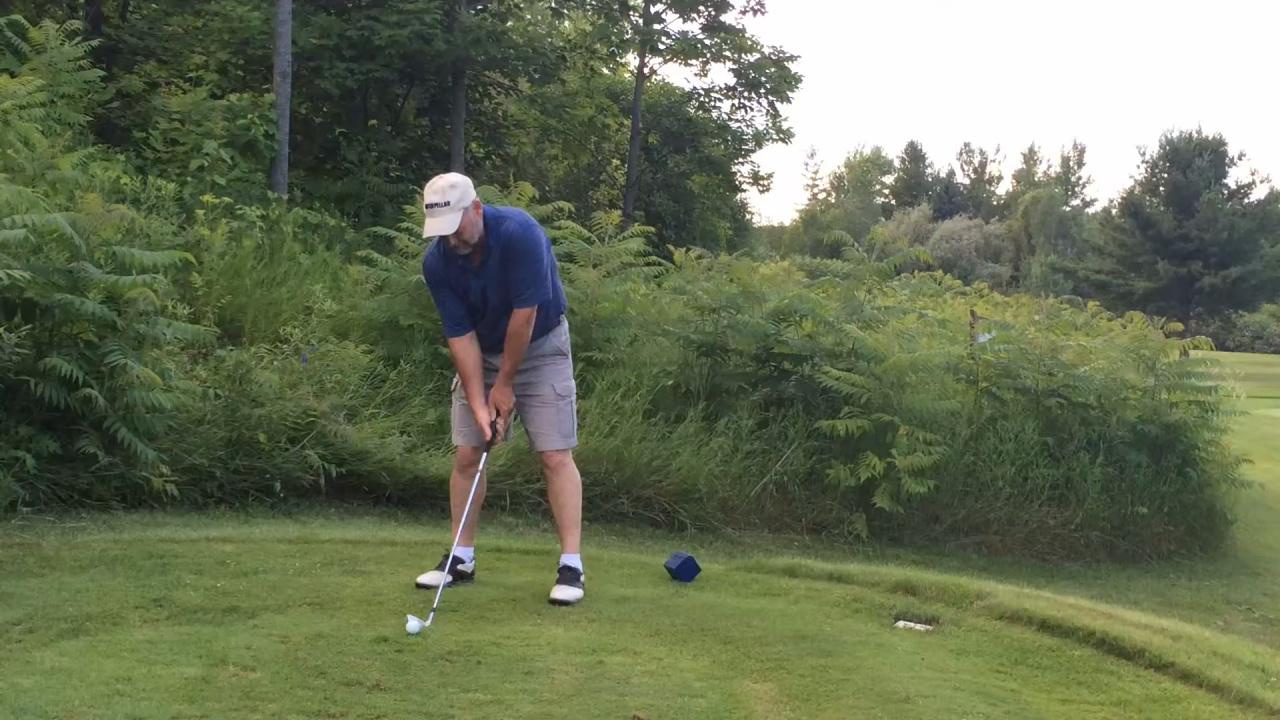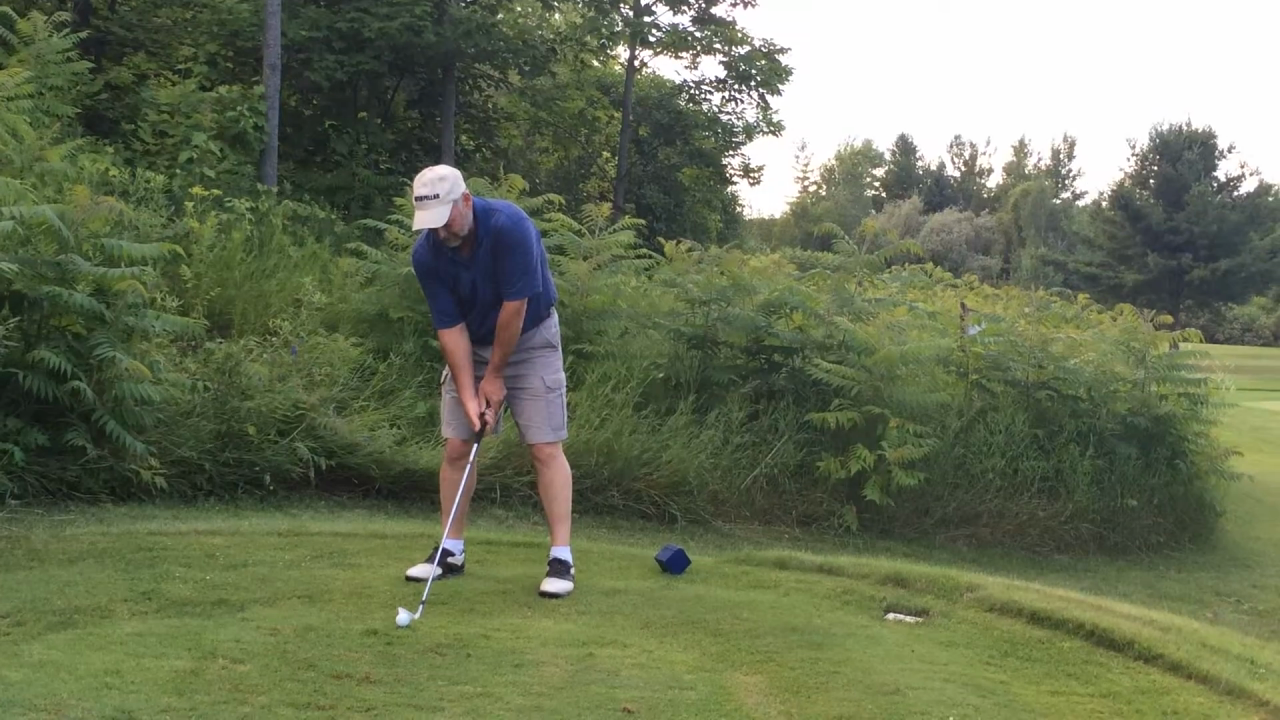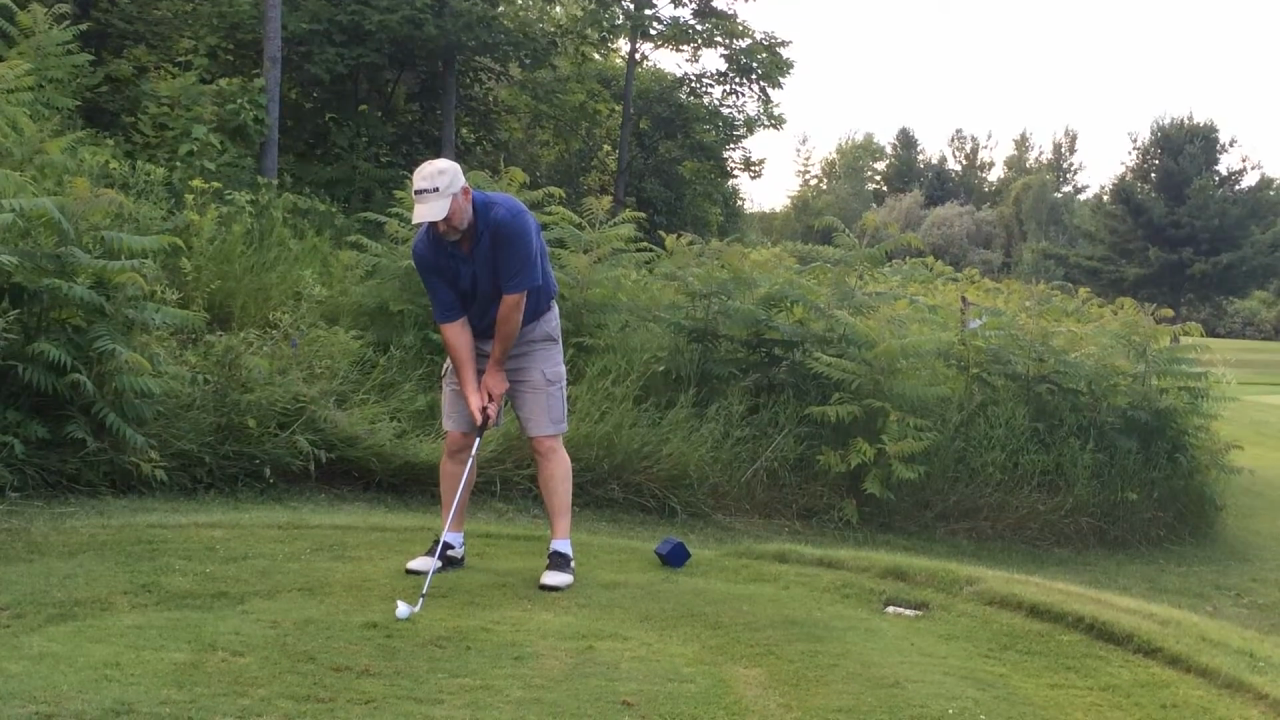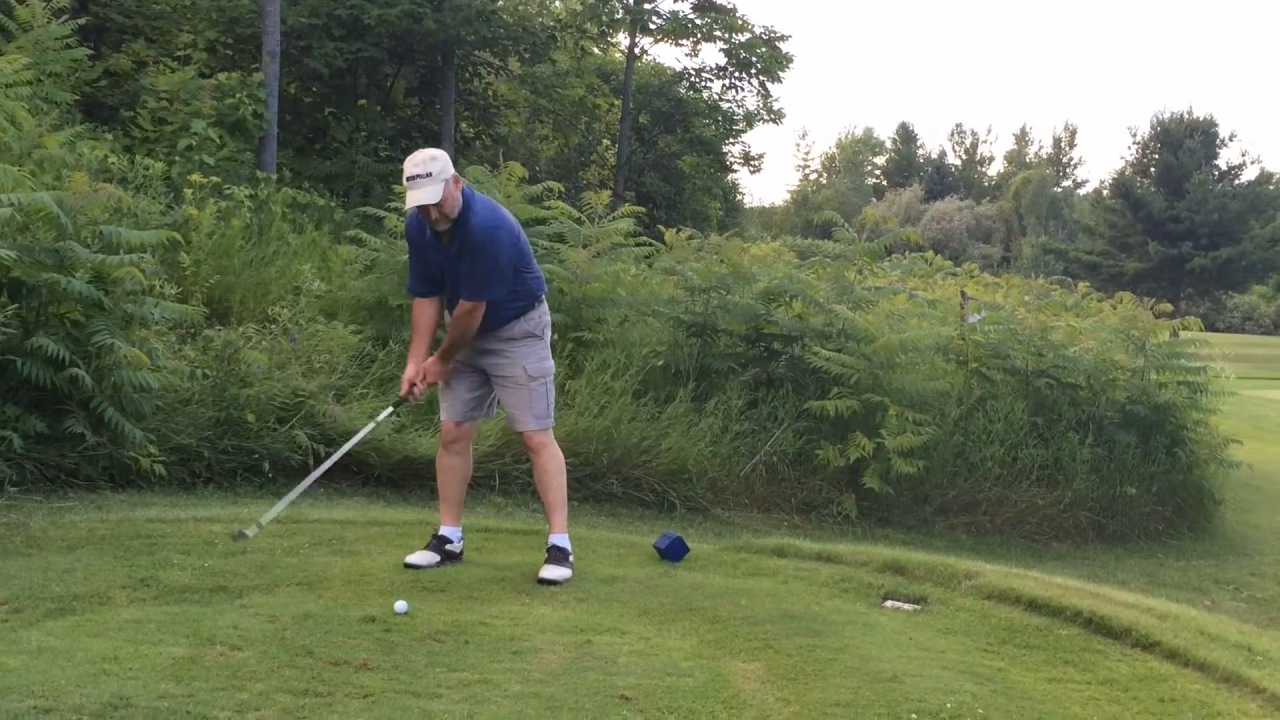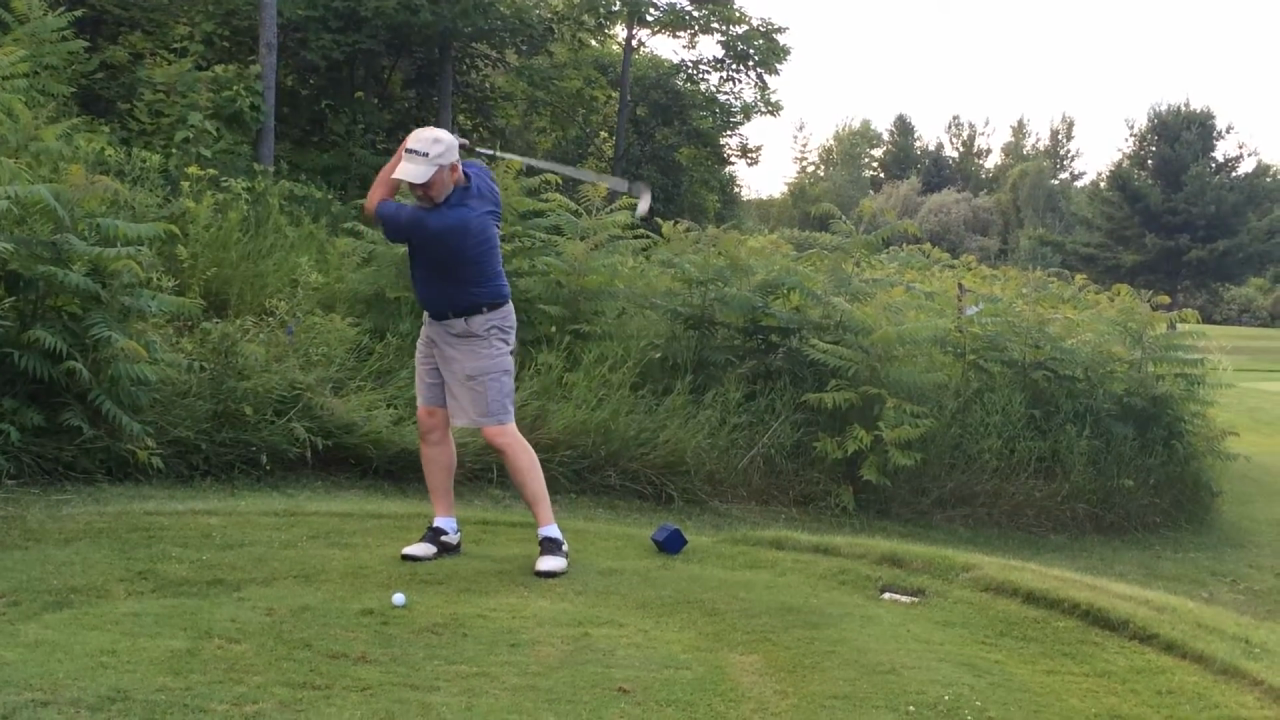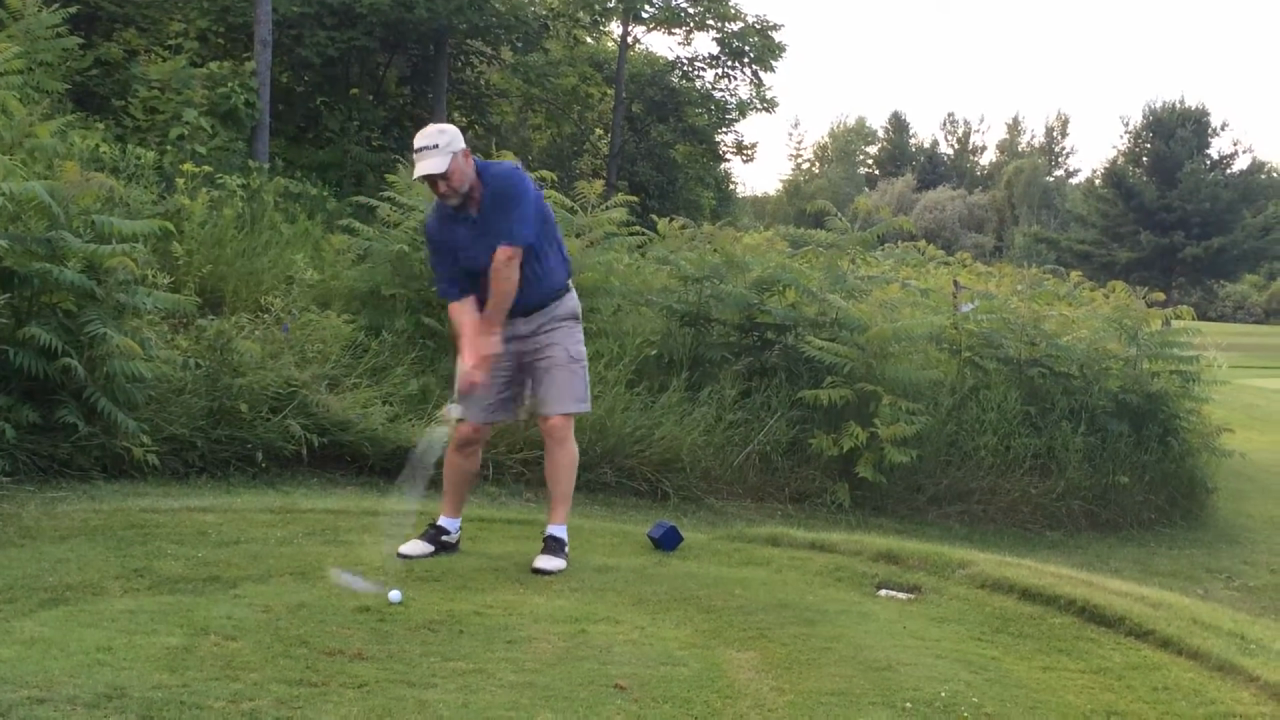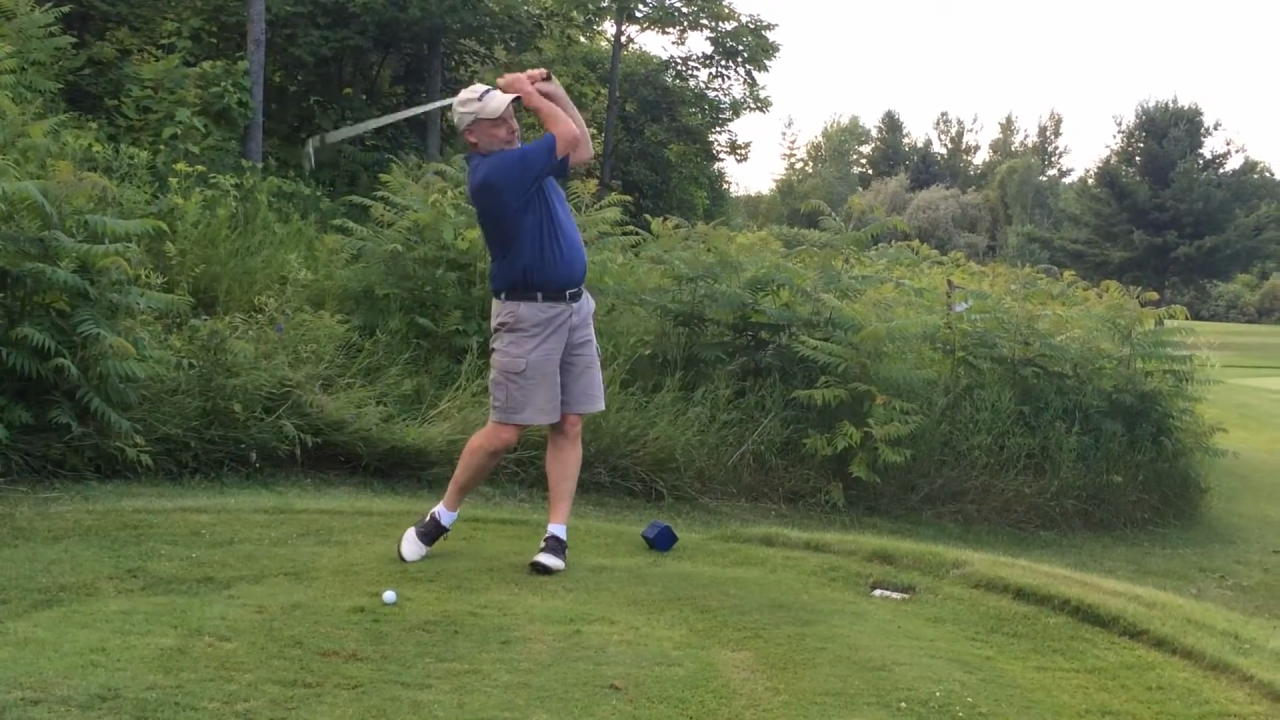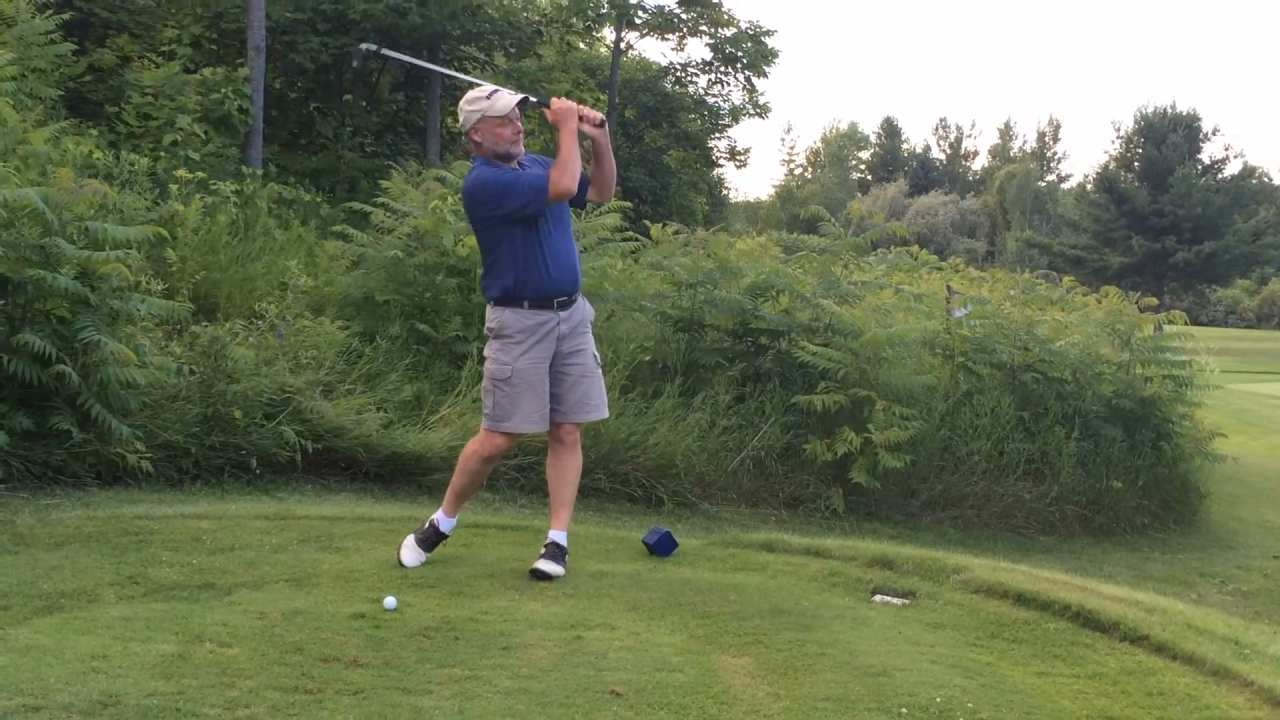
dt=0.5s
person 1, frame 1
left shoulder: (519, 233)
right shoulder: (436, 260)
left elbow: (525, 314)
right elbow: (460, 334)
left wrist: (505, 384)
right wrist: (478, 403)
left hip: (540, 348)
right hip: (480, 353)
left knee: (555, 455)
right knee: (466, 454)
left ankle: (571, 565)
right ankle: (461, 558)
person 1, frame 2
left shoulder: (509, 225)
right shoulder: (426, 253)
left elbow: (514, 306)
right elbow: (450, 326)
left wrist: (495, 375)
right wrist: (468, 395)
left hip: (530, 340)
right hip: (469, 346)
left knee: (546, 448)
right knee: (456, 447)
left ankle: (561, 557)
right ankle: (451, 549)
person 1, frame 3
left shoulder: (509, 218)
right shoulder: (426, 247)
left elbow: (515, 300)
right elbow: (452, 321)
left wrist: (497, 368)
right wrist: (471, 388)
left hip: (531, 334)
right hip: (471, 339)
left knee: (546, 442)
right knee: (457, 441)
left ankle: (561, 551)
right ankle: (451, 543)
person 1, frame 4
left shoulder: (488, 228)
right shoulder: (418, 225)
left elbow: (472, 308)
right elbow: (425, 296)
left wrist: (442, 359)
right wrist: (414, 361)
left hip: (519, 331)
right hip: (466, 336)
left knee: (537, 436)
right knee: (453, 433)
left ankle: (559, 544)
right ankle: (449, 536)
person 1, frame 5
left shoulder: (435, 227)
right shoulder: (476, 173)
left elbow: (375, 206)
left wrist: (395, 153)
left hip: (477, 330)
right hip: (439, 322)
left knee: (498, 433)
right knee: (430, 423)
left ankle: (551, 535)
right ankle: (445, 529)
person 1, frame 6
left shoulder: (508, 180)
right shoulder: (438, 227)
left elbow: (506, 263)
right elbow: (456, 297)
left wrist: (493, 335)
right wrist: (469, 351)
left hip: (552, 318)
right hip: (491, 326)
left knee: (556, 426)
right knee: (467, 432)
left ankle: (556, 536)
right ankle: (446, 527)
person 1, frame 7
left shoulder: (511, 154)
right shoulder: (495, 175)
left elbow: (580, 150)
right elbow: (567, 137)
left wrist: (550, 91)
right wrist: (532, 91)
left hip: (574, 306)
right hip: (527, 316)
left knee: (569, 426)
right knee: (504, 433)
left ankle: (557, 534)
right ankle: (442, 516)
person 1, frame 8
left shoulder: (534, 164)
right shoulder: (483, 183)
left elbow: (600, 191)
right elbow: (563, 188)
left wrist: (599, 138)
right wrist: (564, 127)
left hip: (571, 314)
right hip: (519, 321)
left knee: (567, 432)
right knee: (497, 437)
left ankle: (557, 541)
right ankle: (439, 523)
